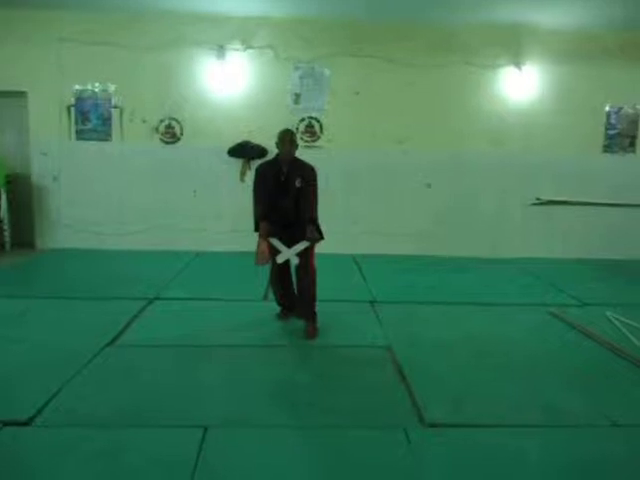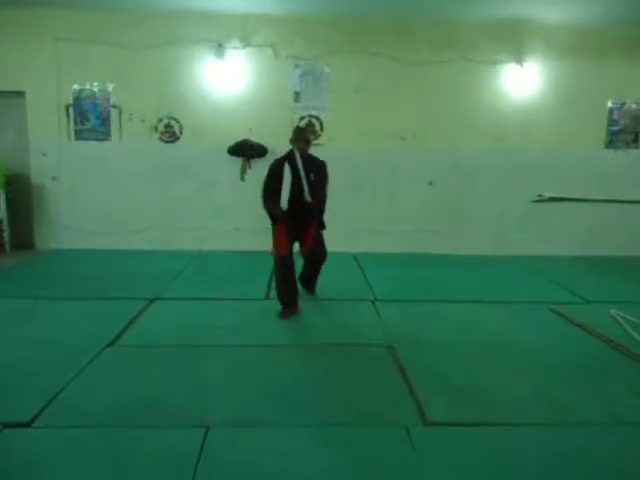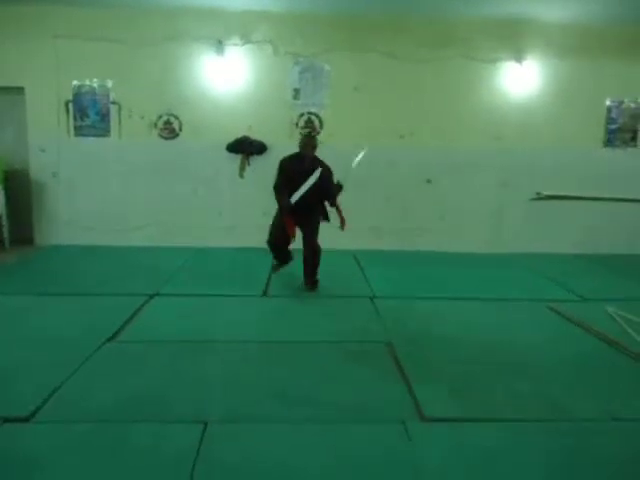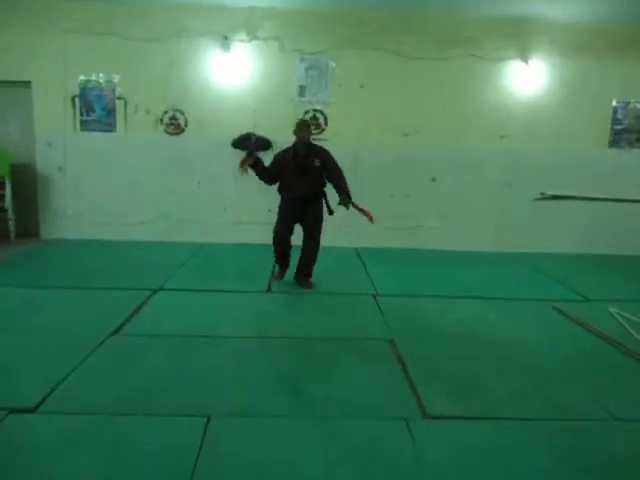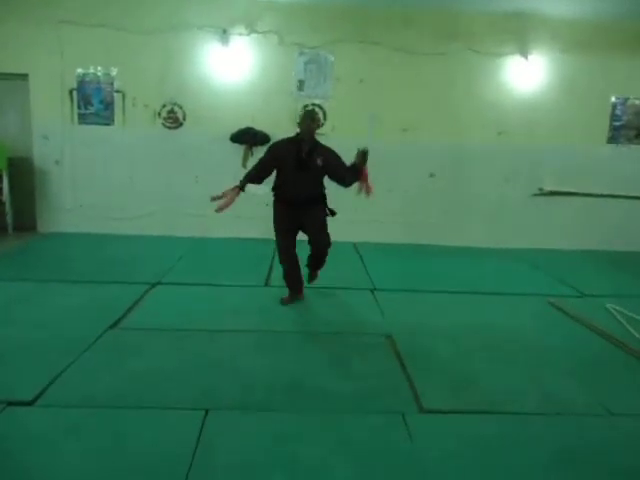
dt=1s
person 1, frame 1
left shoulder: (307, 170)
right shoulder: (264, 170)
left elbow: (310, 201)
right elbow: (260, 201)
left wrist: (311, 226)
right wrist: (262, 226)
left hip: (301, 228)
right hip: (276, 228)
left knee: (305, 271)
right knee: (278, 271)
left ankle: (309, 318)
right ankle: (288, 306)
person 1, frame 2
left shoulder: (318, 165)
right shoulder: (278, 165)
left elbow: (321, 191)
right elbow: (268, 194)
left wrist: (316, 205)
right wrist: (275, 211)
left hip: (309, 218)
right hip: (284, 219)
left knee: (317, 255)
right knee: (283, 261)
left ankle: (307, 282)
right ankle: (289, 304)
person 1, frame 3
left shoulder: (323, 169)
right shoulder: (287, 163)
left elbow: (328, 193)
right elbow: (279, 187)
left wrist: (336, 191)
right wrist: (284, 202)
left hip: (310, 211)
right hip: (288, 208)
left knee: (311, 245)
right knee: (274, 240)
left ankle: (310, 279)
right ankle: (283, 258)
person 1, frame 4
left shoulder: (321, 154)
right shoulder: (285, 155)
left elbow: (335, 174)
right elbow: (270, 177)
left wrist: (344, 194)
right wrist: (256, 164)
left hip: (313, 204)
right hip: (290, 202)
left knee: (312, 241)
right knee: (280, 235)
left ankle: (303, 276)
right ankle: (282, 265)
person 1, frame 5
left shoulder: (324, 153)
right shoulder: (281, 147)
left elbow: (344, 176)
right elbow: (261, 169)
left wrist: (358, 165)
right wrist: (241, 186)
left hip: (312, 206)
right hip: (285, 206)
left knee: (321, 243)
right knee: (285, 248)
left ankle: (313, 267)
right ankle: (295, 290)
